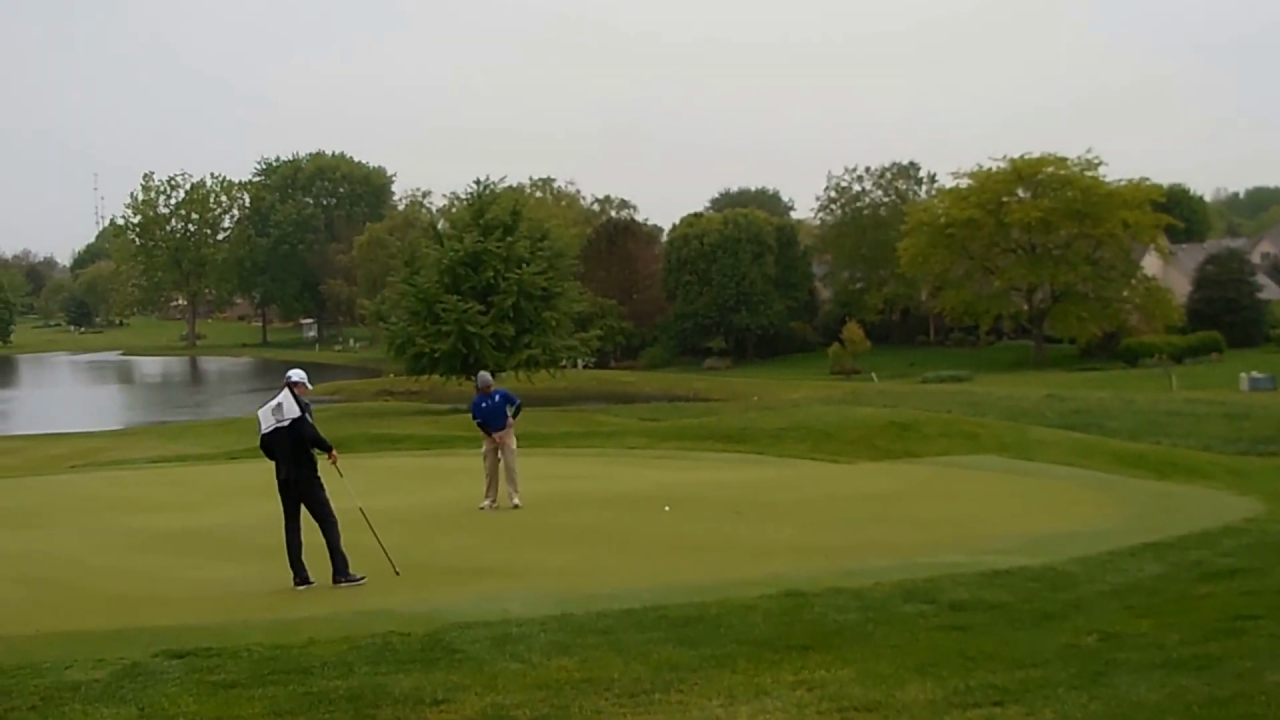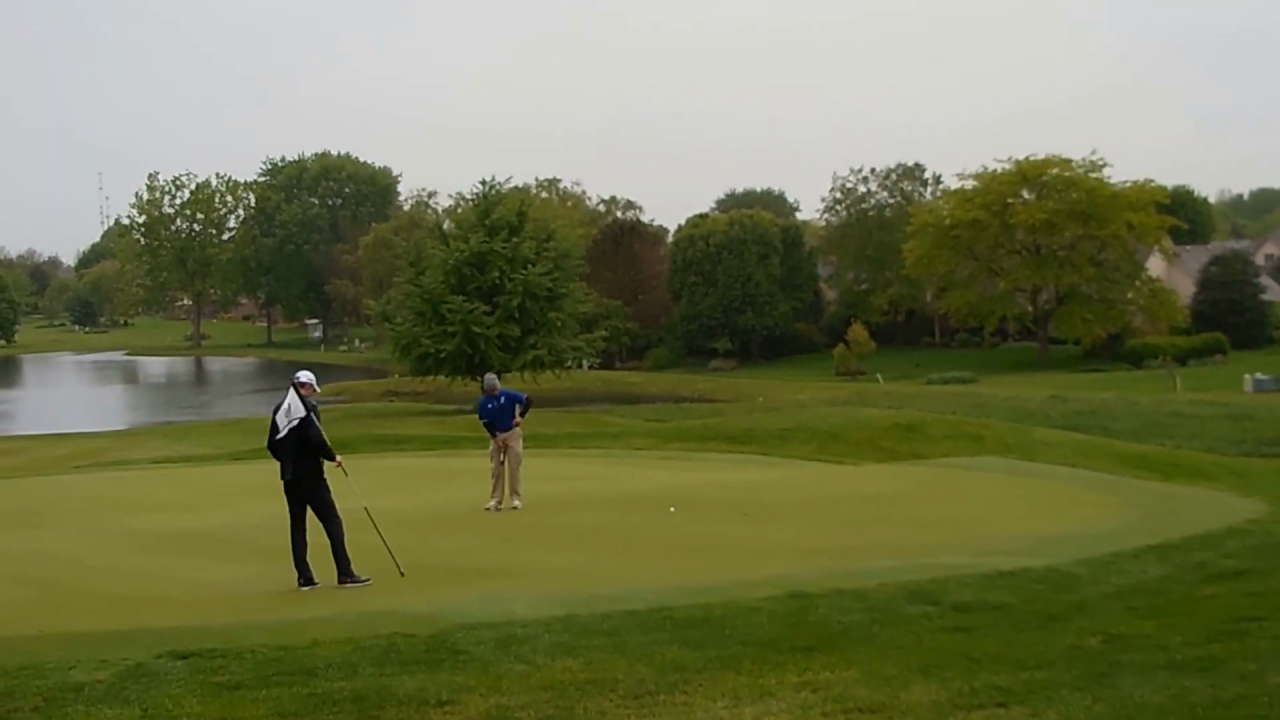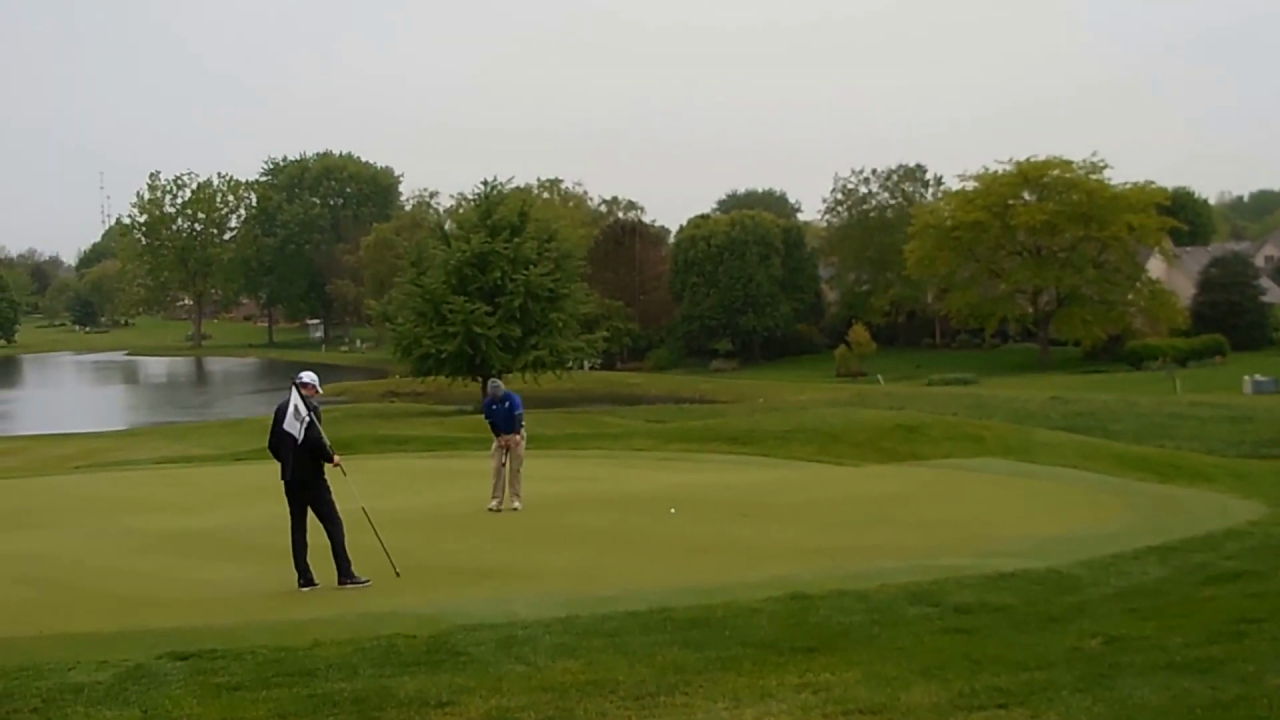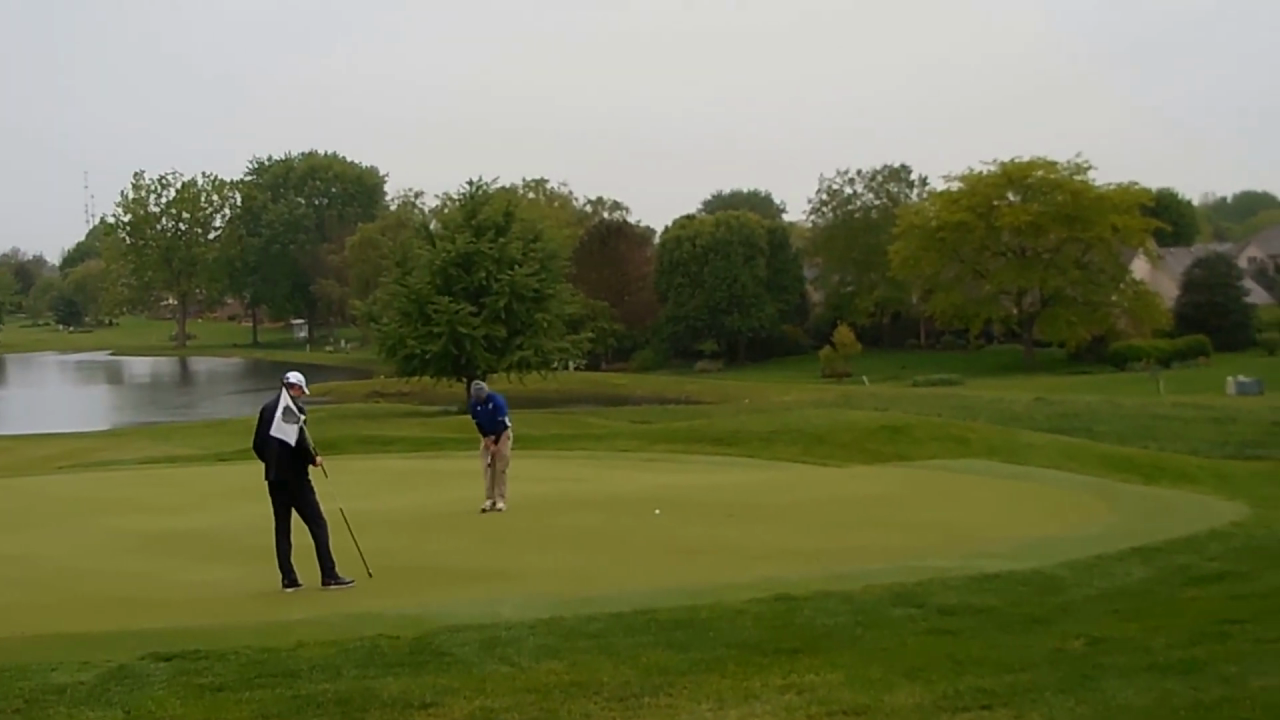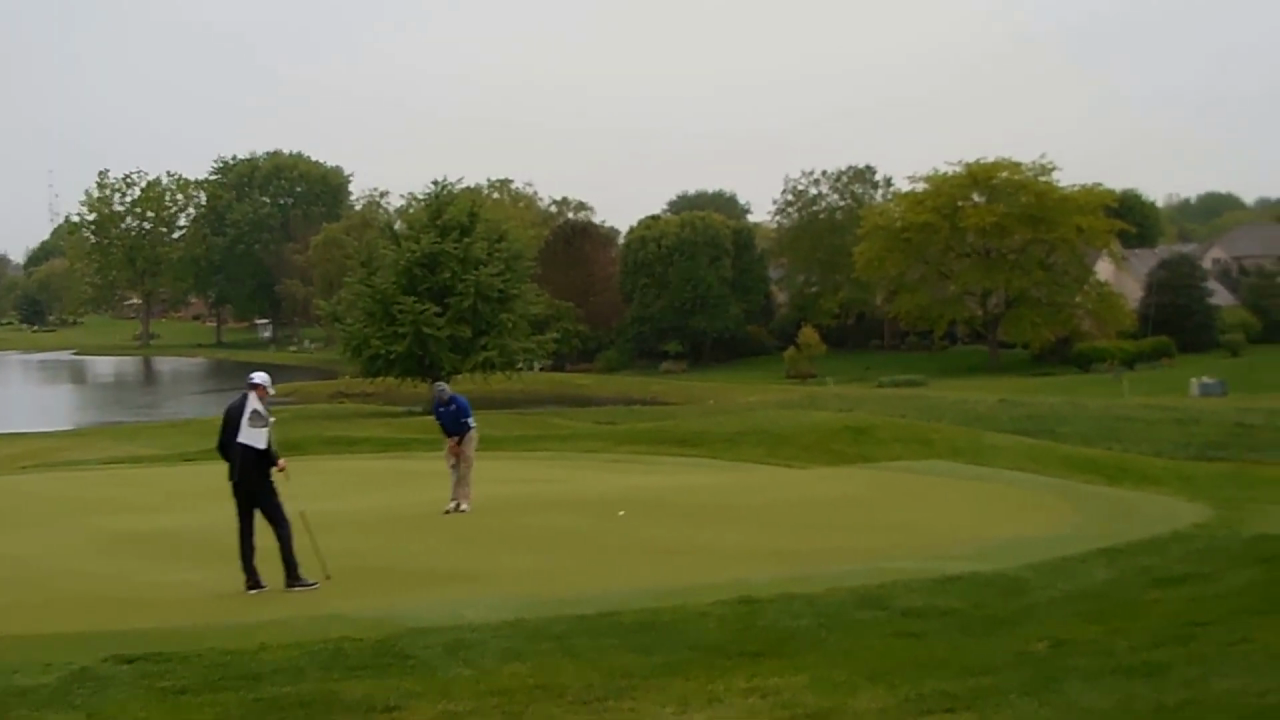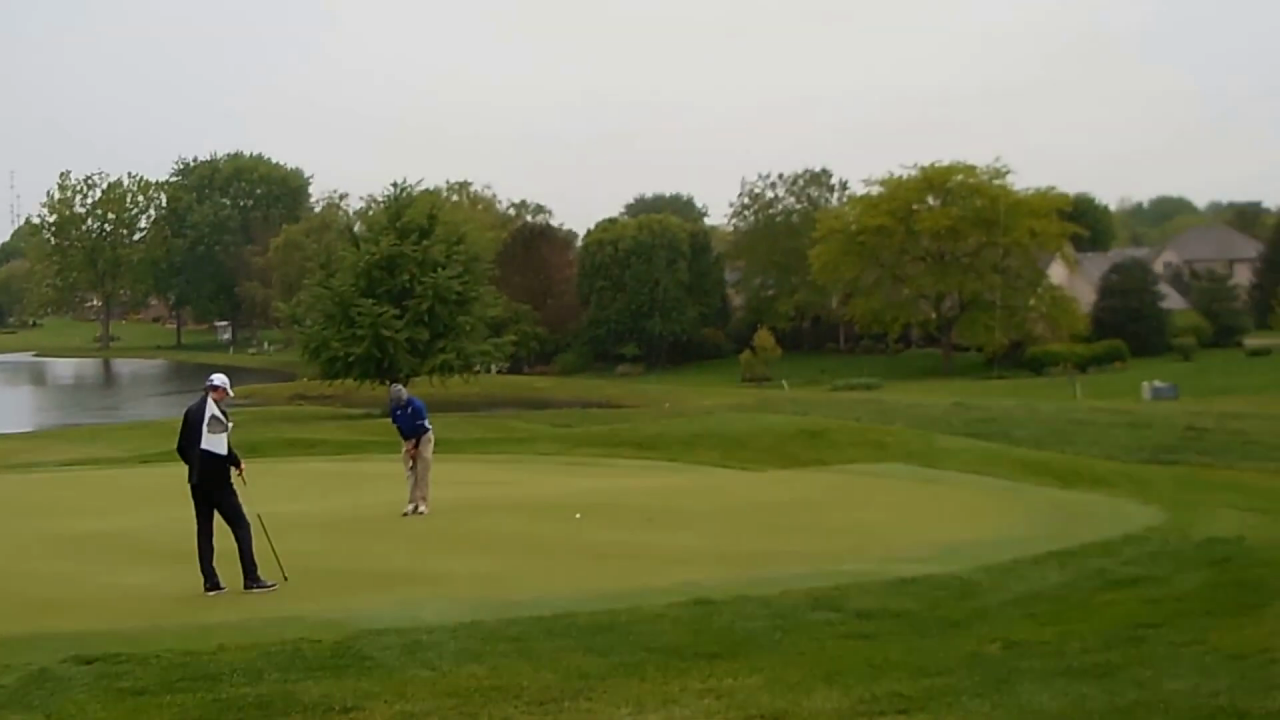
dt=0.2s
person 1, frame 1
right shoulder: (300, 405)
left elbow: (265, 444)
right elbow: (310, 434)
right wrist: (329, 449)
left hip: (284, 476)
right hip: (304, 474)
left knee: (292, 525)
right knee: (328, 521)
left ankle: (300, 576)
right ankle: (340, 573)
person 1, frame 2
left shoulder: (279, 409)
right shoulder: (307, 406)
left elbow: (272, 445)
right elbow: (316, 439)
right wrist: (333, 456)
left hip: (289, 476)
right hip: (309, 475)
left knee: (297, 525)
right knee: (332, 522)
left ankle: (304, 577)
right ankle: (345, 574)
person 1, frame 3
left shoulder: (282, 409)
right shoulder: (309, 407)
left elbow: (273, 444)
right elbow: (315, 440)
right wrist: (330, 458)
left hip: (290, 477)
right hip: (310, 475)
left knee: (298, 526)
right knee: (333, 523)
left ankle: (304, 578)
right ankle: (345, 575)
person 1, frame 4
left shoulder: (267, 409)
right shoulder: (294, 408)
left elbow: (258, 445)
right elbow: (299, 441)
right wrist: (313, 459)
left hip: (274, 477)
right hip: (294, 476)
left knee: (282, 527)
right knee: (317, 523)
left ankle: (288, 579)
right ankle: (329, 576)
person 1, frame 5
left shoulder: (232, 409)
right shoulder: (258, 409)
left elbow: (222, 445)
right elbow: (262, 443)
right wrist: (275, 461)
left hip: (238, 478)
right hip: (257, 477)
left knee: (246, 528)
right knee: (281, 525)
left ankle: (252, 580)
right ankle: (292, 577)
person 1, frame 6
left shoulder: (191, 411)
right shoulder: (218, 412)
left elbow: (181, 447)
right elbow: (222, 445)
right wrist: (237, 463)
left hip: (197, 480)
right hip: (216, 479)
left knee: (204, 530)
right knee: (241, 526)
left ankle: (211, 582)
right ankle: (251, 579)
